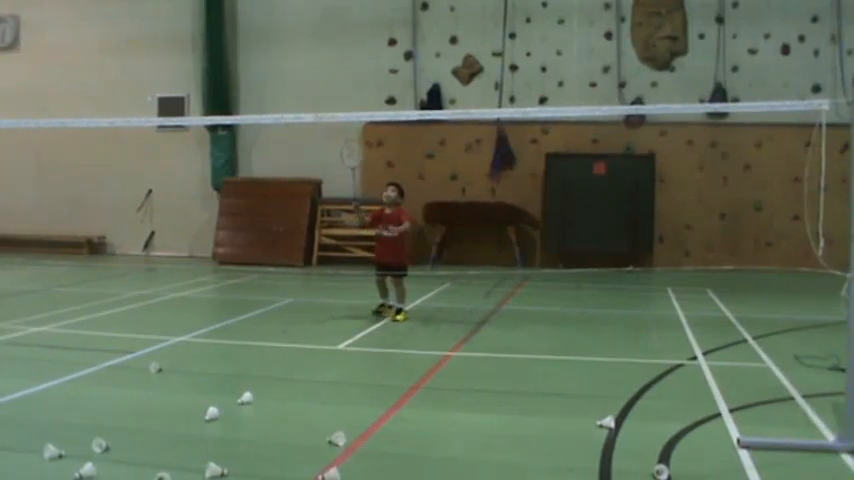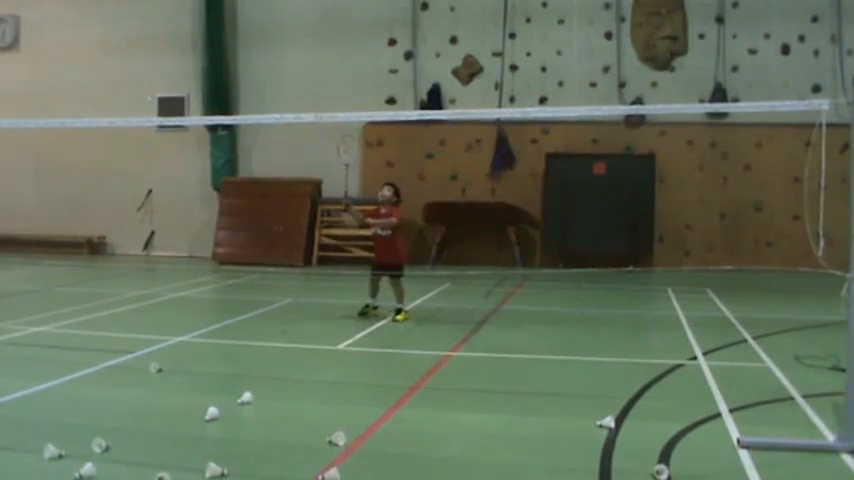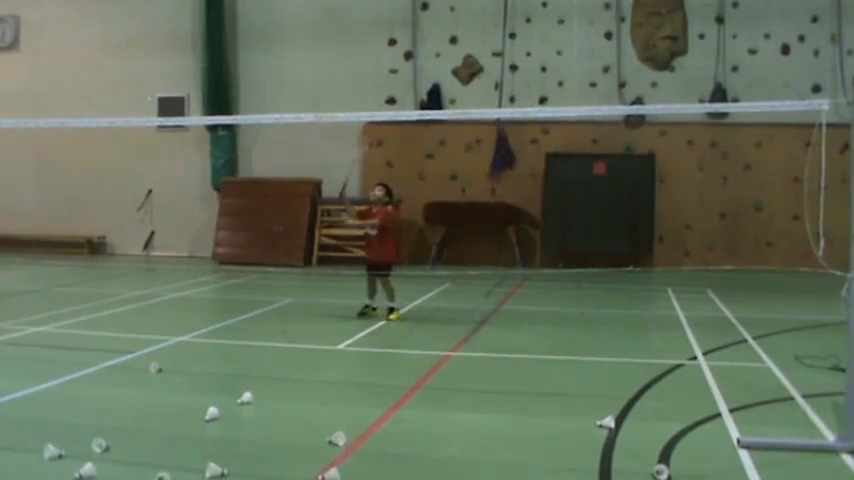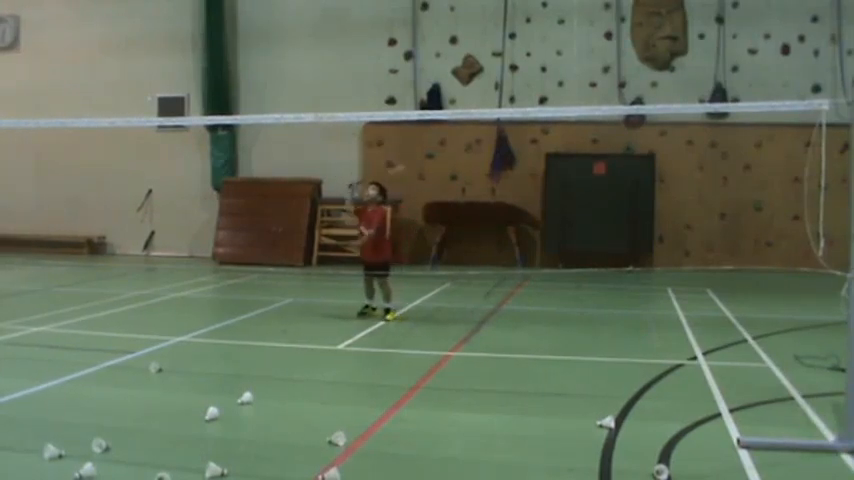
dt=0.2s
person 1, frame 1
left shoulder: (401, 212)
right shoulder: (380, 213)
left elbow: (407, 226)
right elbow: (366, 222)
left wrist: (397, 229)
right wrist: (359, 212)
left hip: (398, 256)
right hip: (382, 255)
left knee: (397, 281)
right knee: (379, 280)
left ankle: (400, 308)
right ankle: (386, 304)
person 1, frame 2
left shoulder: (396, 211)
right shoulder: (376, 212)
left elbow: (393, 222)
right elbow: (361, 218)
left wrist: (375, 222)
right wrist: (350, 209)
left hip: (394, 255)
right hip: (380, 255)
left knee: (395, 281)
right knee: (373, 279)
left ankle: (401, 309)
right ankle: (372, 304)
person 1, frame 3
left shoulder: (386, 212)
right shoulder: (369, 211)
left elbow: (375, 223)
right elbow: (353, 215)
left wrist: (357, 223)
right wrist: (346, 202)
left hip: (384, 254)
right hip: (372, 254)
left knee: (384, 280)
right knee: (370, 279)
left ankle: (393, 308)
right ankle: (370, 305)
person 1, frame 4
left shoulder: (380, 212)
right shoulder: (364, 210)
left elbow: (373, 230)
left wrist: (361, 241)
left hip: (380, 255)
right hip: (367, 254)
left knee: (382, 281)
right knee: (367, 279)
left ankle: (388, 308)
right ankle: (369, 305)
